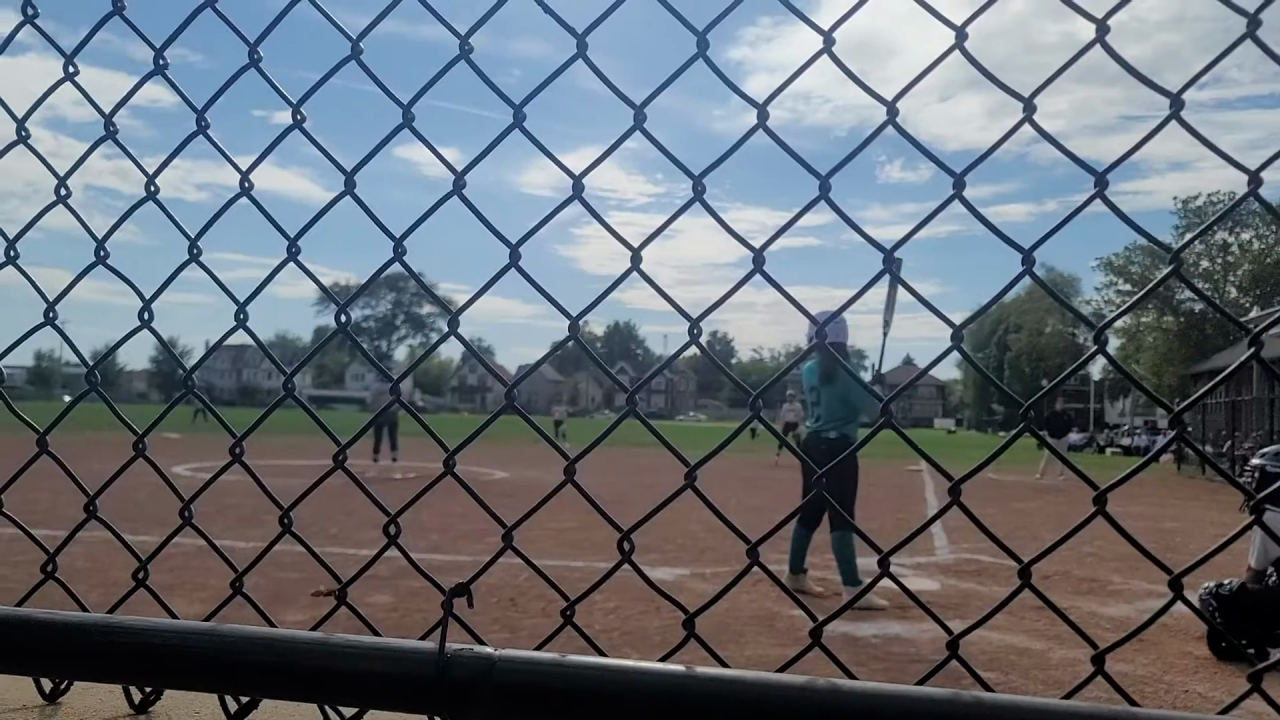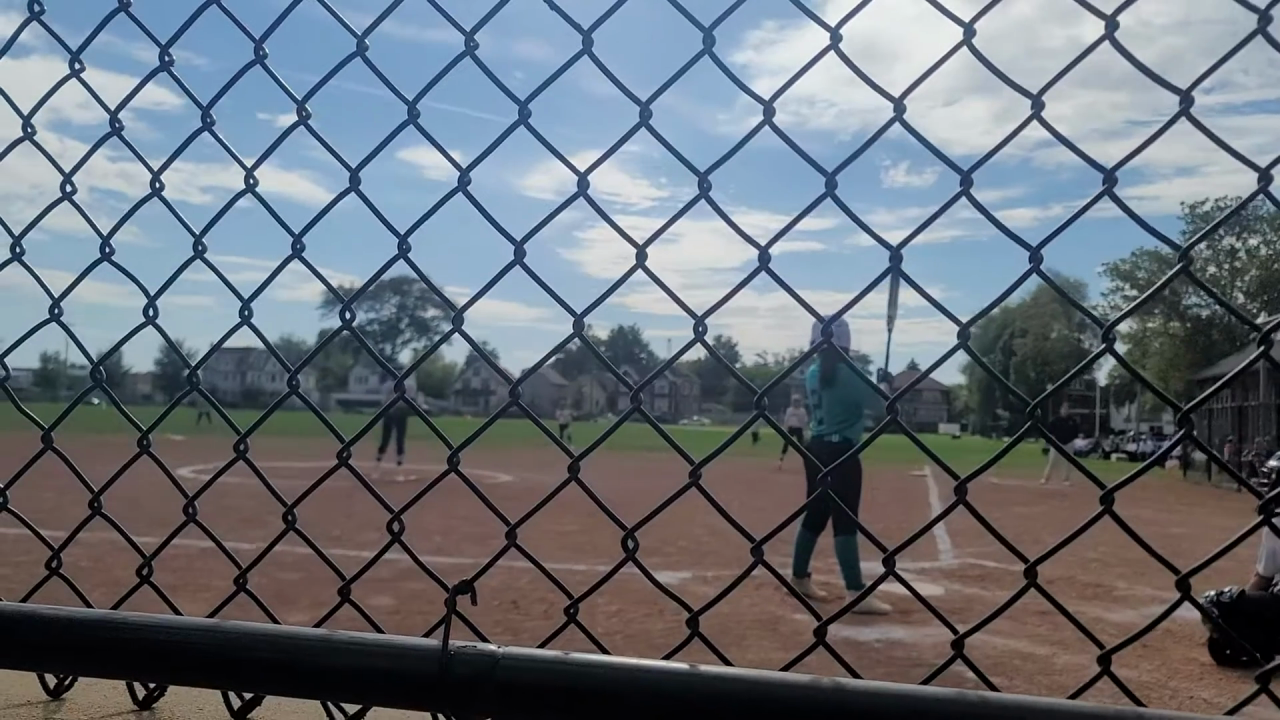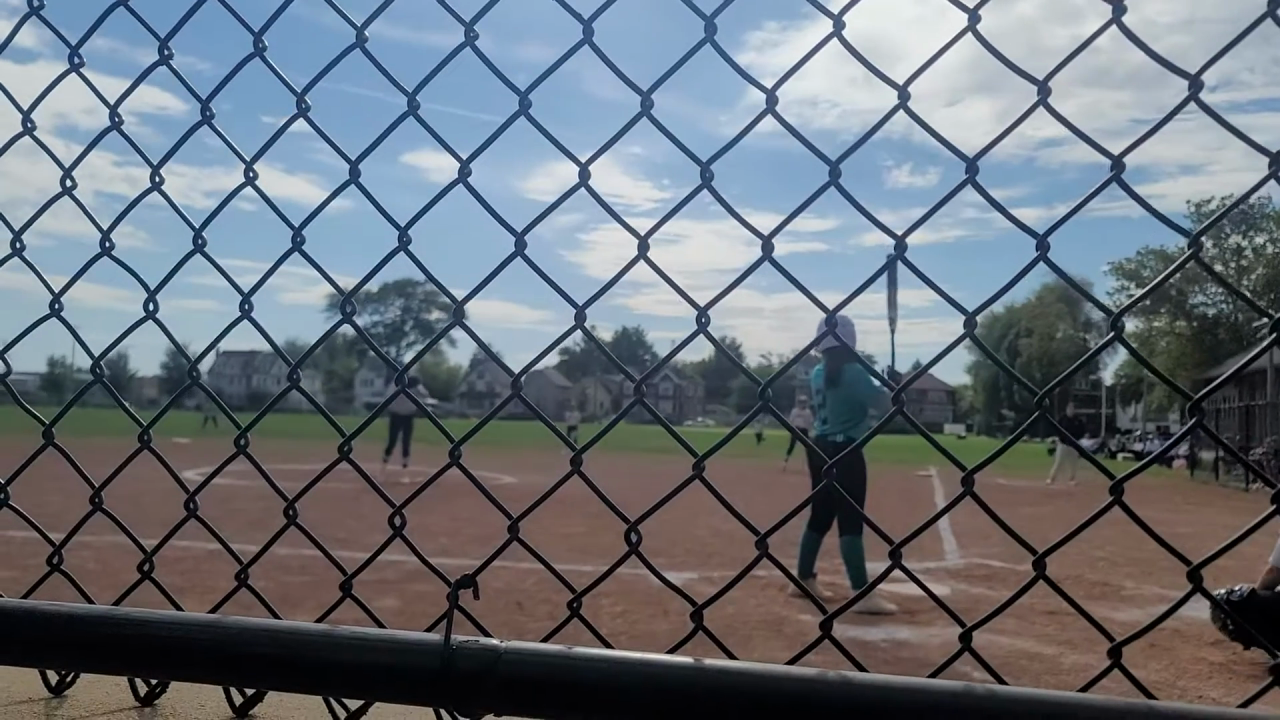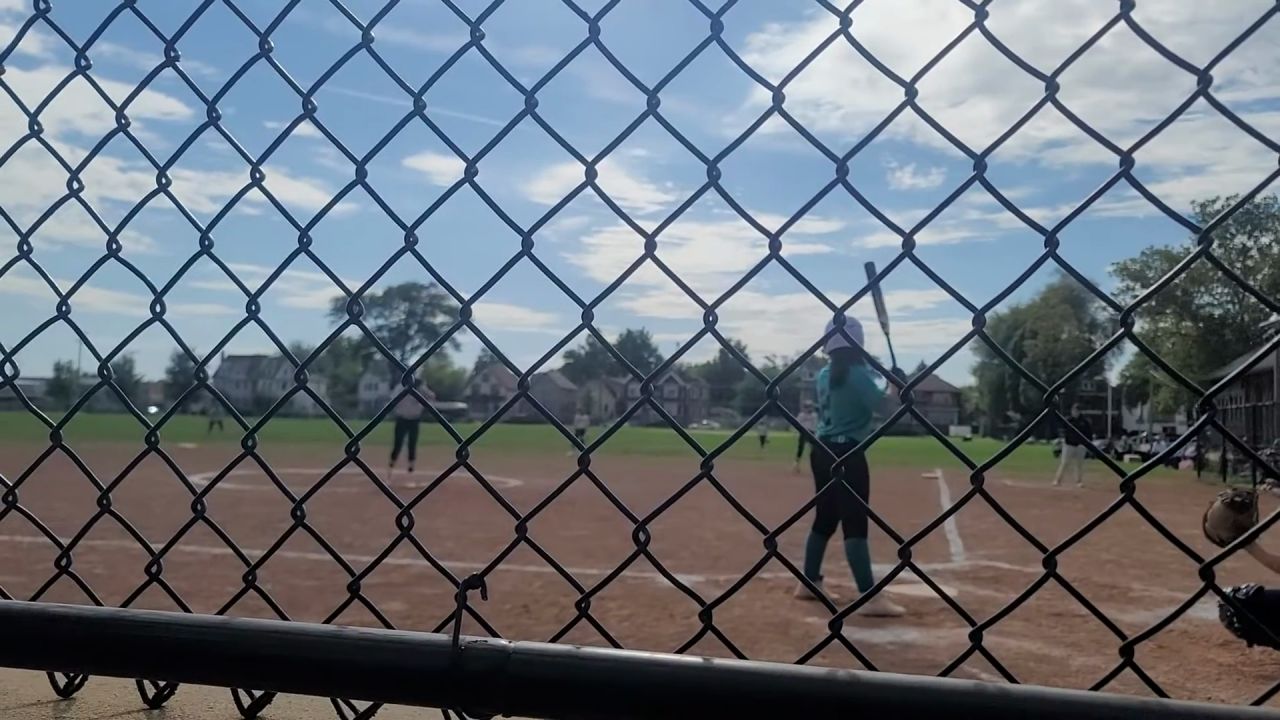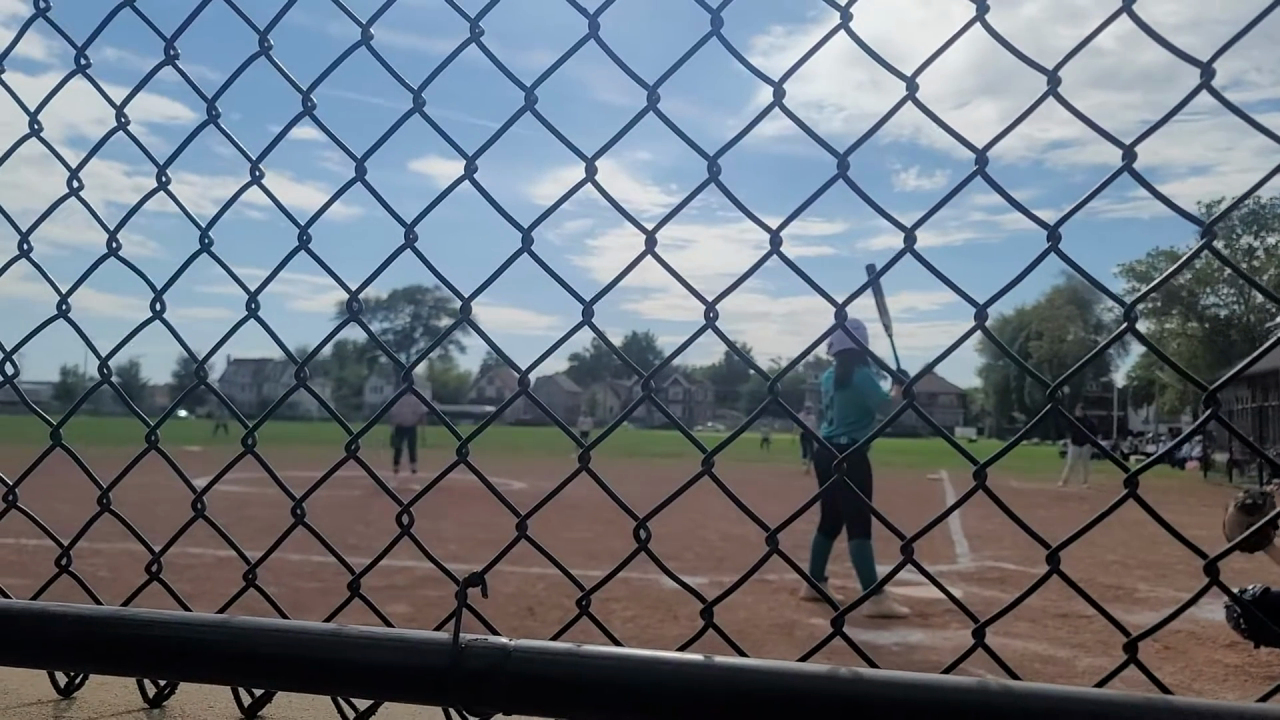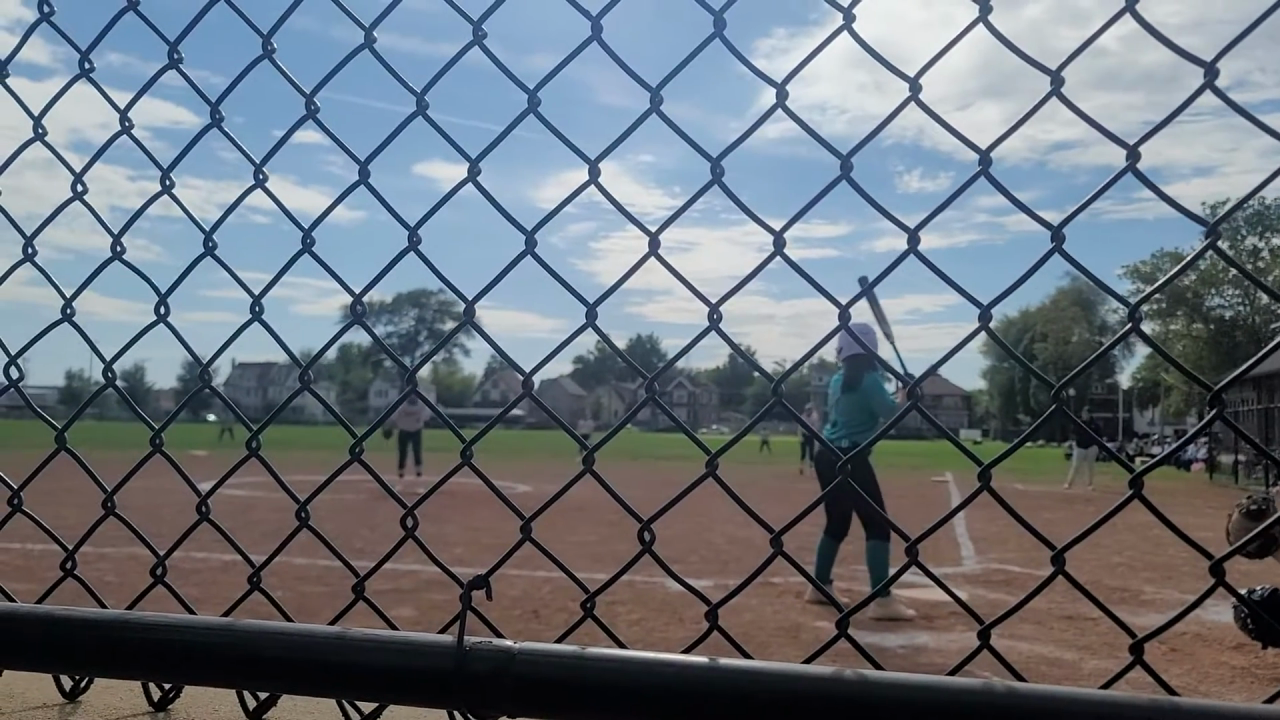
dt=0.4s
person 1, frame 1
left shoulder: (809, 370)
right shoulder: (843, 372)
right elbow: (870, 406)
left wrist: (865, 387)
left hip: (813, 445)
right hip: (837, 448)
left knee: (810, 511)
right knee: (841, 516)
left ankle: (795, 576)
right ankle: (853, 589)
person 1, frame 2
left shoulder: (813, 374)
right shoulder: (847, 373)
right elbow: (877, 403)
left wrist: (871, 385)
left hip: (817, 449)
right hip: (840, 451)
left knee: (815, 515)
right knee: (845, 521)
left ankle: (799, 579)
right ankle: (857, 593)
person 1, frame 3
left shoulder: (818, 373)
right shoulder: (853, 372)
right elbow: (881, 404)
left wrist: (878, 386)
right wrist: (893, 384)
left hip: (820, 450)
right hip: (845, 452)
left knee: (820, 516)
right knee: (851, 520)
left ankle: (804, 580)
right ankle: (863, 595)
person 1, frame 4
left shoulder: (824, 375)
right shoulder: (857, 373)
right elbow: (882, 406)
left wrist: (879, 384)
left hip: (823, 451)
right hip: (846, 454)
left knee: (825, 518)
right knee: (855, 523)
left ankle: (809, 583)
right ankle: (870, 597)
person 1, frame 5
left shoulder: (829, 376)
right shoulder: (861, 374)
right elbow: (886, 407)
right wrist: (900, 387)
left hip: (826, 453)
right hip: (849, 455)
left knee: (831, 520)
right knee: (858, 524)
left ankle: (814, 584)
right ankle: (875, 598)
person 1, frame 6
left shoulder: (837, 380)
right shoulder: (868, 379)
right elbow: (892, 415)
right wrist: (907, 394)
left hip: (827, 457)
right hip: (849, 459)
left knee: (837, 524)
right knee: (877, 525)
left ankle: (820, 587)
right ankle: (882, 600)
